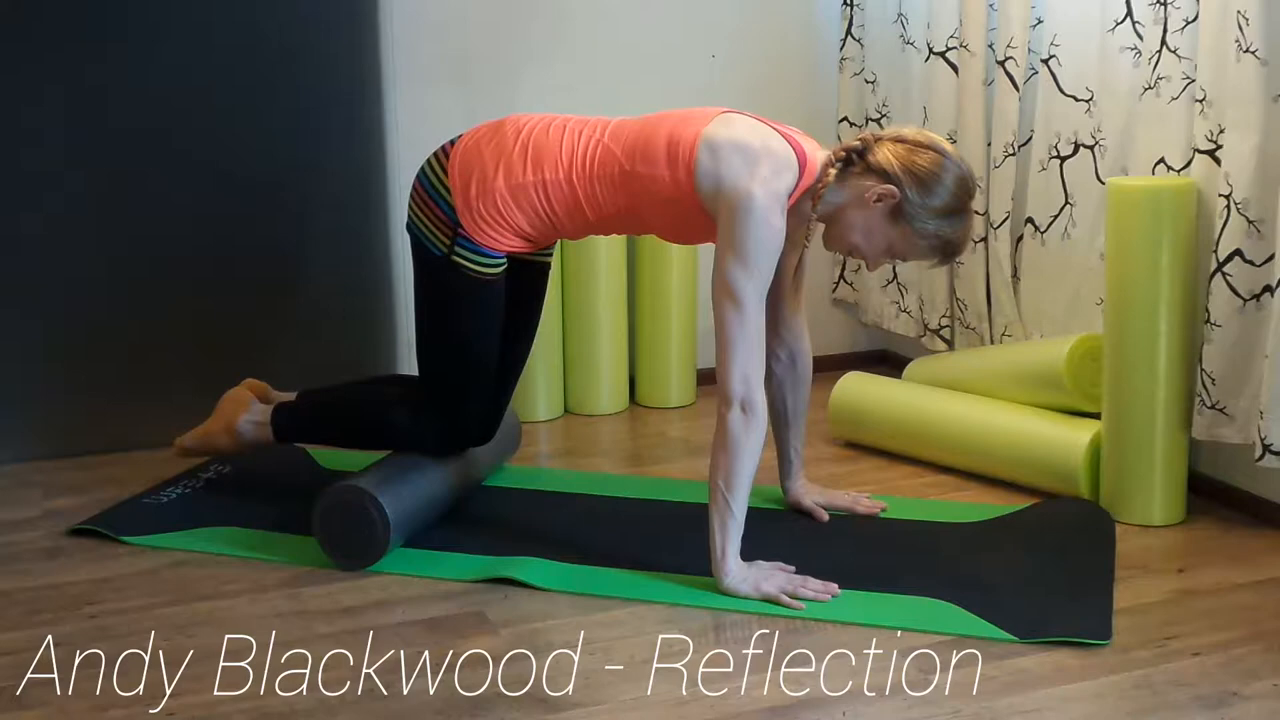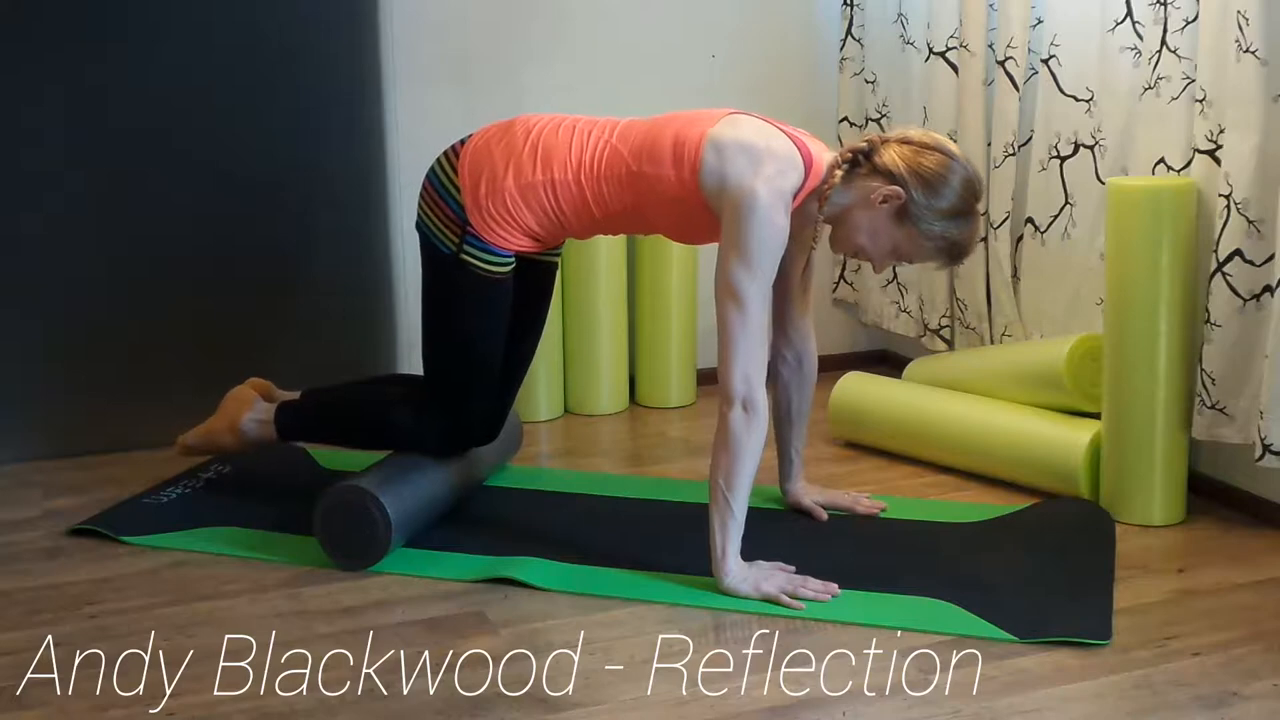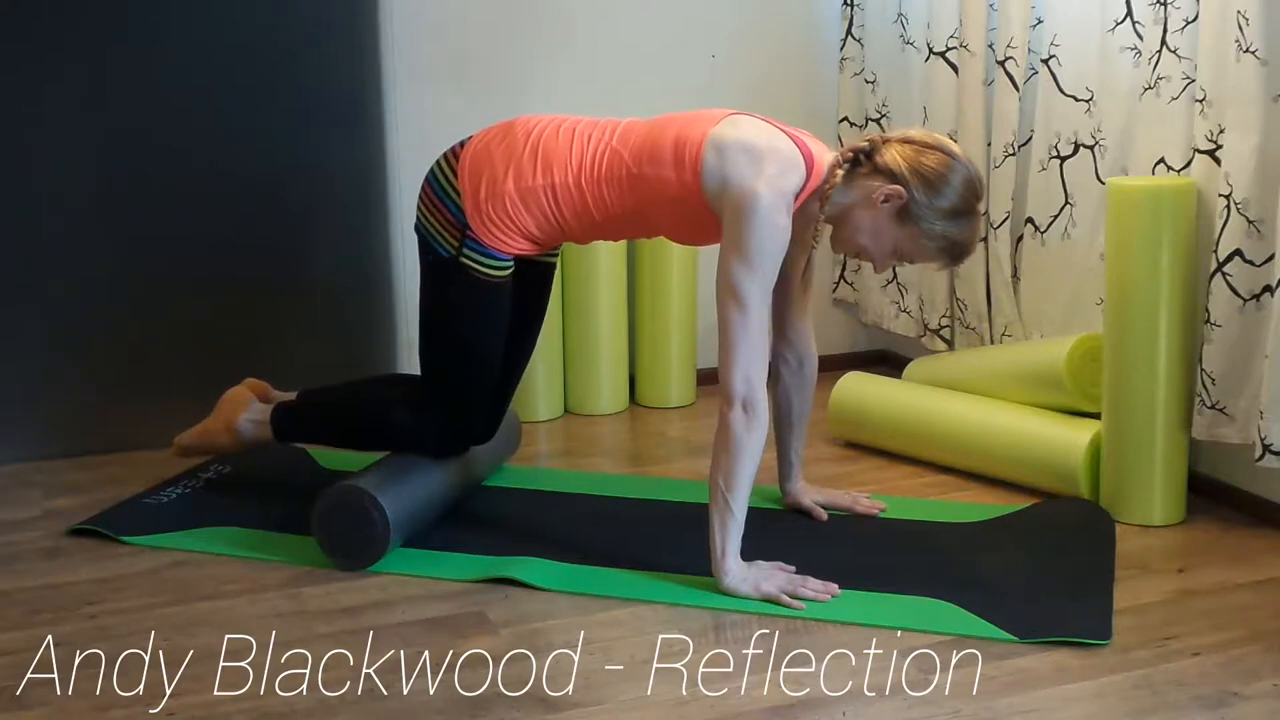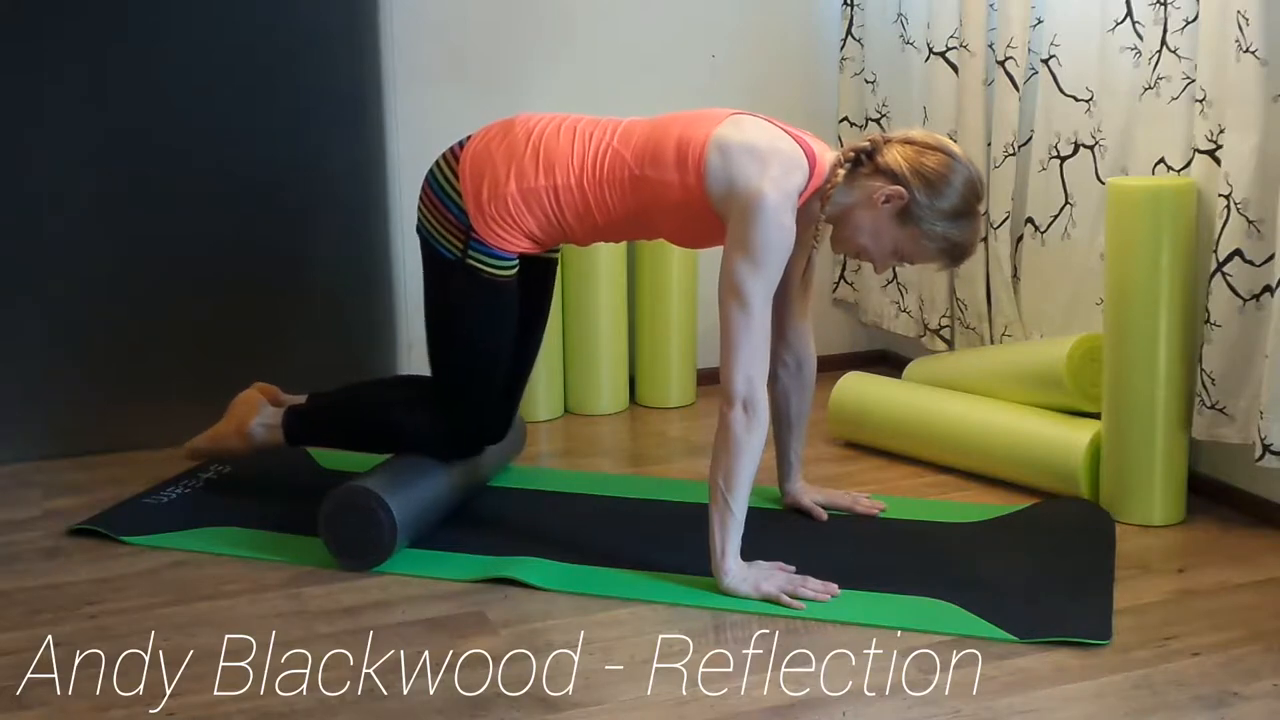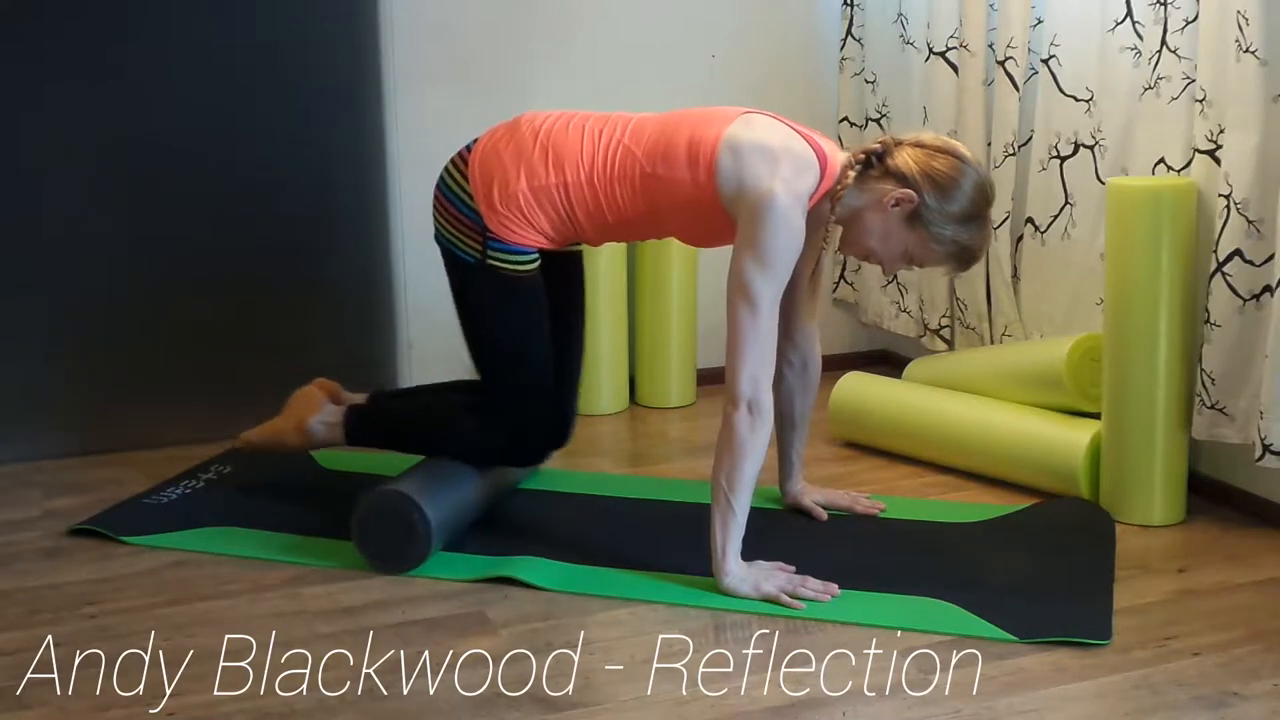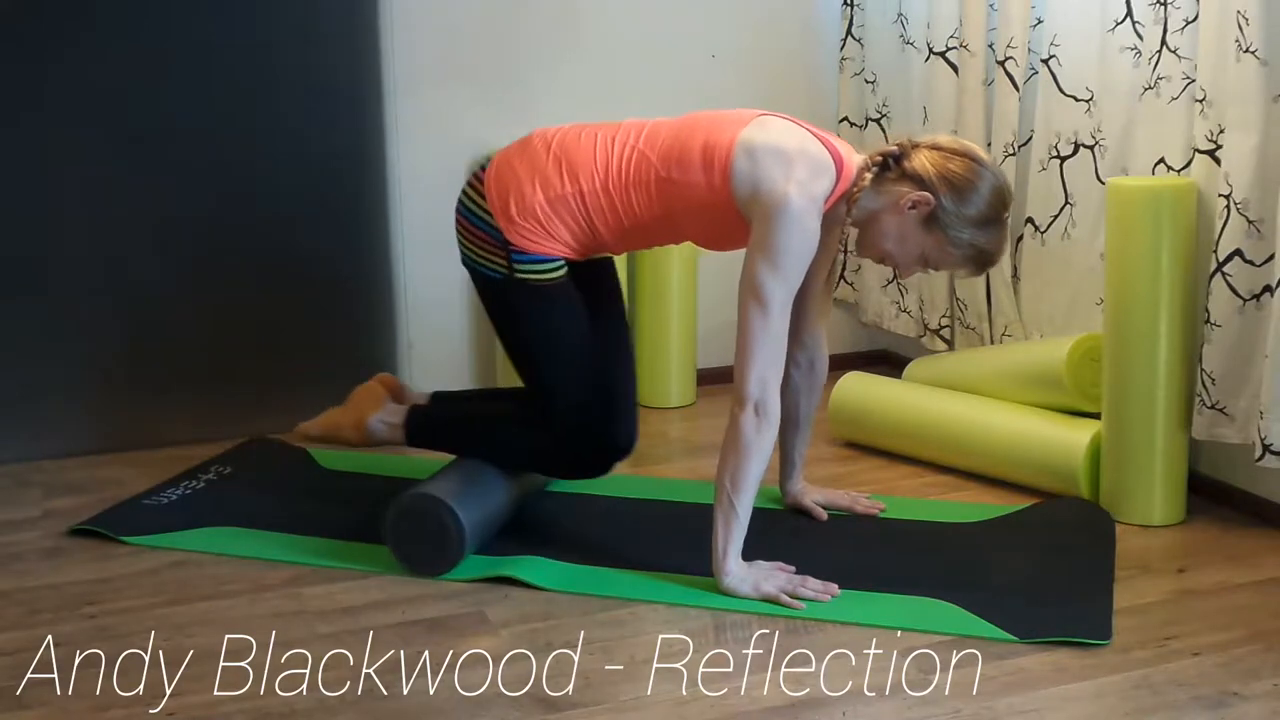
dt=0.3s
person 1, frame 1
left shoulder: (804, 181)
right shoulder: (762, 190)
left elbow: (787, 342)
right elbow: (740, 392)
left wrist: (794, 479)
right wrist: (728, 564)
left hip: (516, 203)
right hip: (472, 198)
left knee: (474, 419)
right knee: (449, 420)
left ankle: (276, 403)
right ankle: (256, 420)
person 1, frame 2
left shoulder: (810, 184)
right shoulder: (768, 191)
left elbow: (792, 344)
right elbow: (743, 391)
left wrist: (793, 479)
right wrist: (727, 563)
left hip: (522, 206)
right hip: (479, 198)
left knee: (477, 419)
right knee: (454, 420)
left ankle: (279, 401)
right ankle: (262, 417)
person 1, frame 3
left shoulder: (810, 184)
right shoulder: (770, 192)
left elbow: (793, 346)
right elbow: (743, 393)
left wrist: (793, 479)
right wrist: (728, 564)
left hip: (520, 196)
right hip: (482, 200)
left knee: (474, 416)
right knee: (449, 421)
left ankle: (276, 400)
right ankle: (254, 419)
person 1, frame 4
left shoulder: (813, 185)
right shoulder: (773, 195)
left elbow: (792, 346)
right elbow: (744, 393)
left wrist: (793, 481)
right wrist: (729, 564)
left hip: (519, 194)
right hip: (482, 201)
left knee: (484, 420)
right knee: (461, 424)
left ankle: (287, 404)
right ankle: (269, 423)
person 1, frame 5
left shoulder: (823, 186)
right shoulder: (782, 195)
left elbow: (798, 348)
right elbow: (749, 394)
left wrist: (792, 481)
right wrist: (728, 564)
left hip: (536, 199)
right hip: (494, 201)
left knee: (544, 419)
right knee: (525, 432)
left ankle: (346, 405)
right ankle: (327, 422)
person 1, frame 6
left shoulder: (838, 187)
right shoulder: (798, 197)
left elbow: (807, 350)
right elbow: (757, 396)
left wrist: (793, 480)
right wrist: (729, 563)
left hip: (564, 211)
right hip: (515, 215)
left knee: (607, 434)
right knee: (583, 444)
left ankle: (408, 404)
right ankle: (388, 420)
